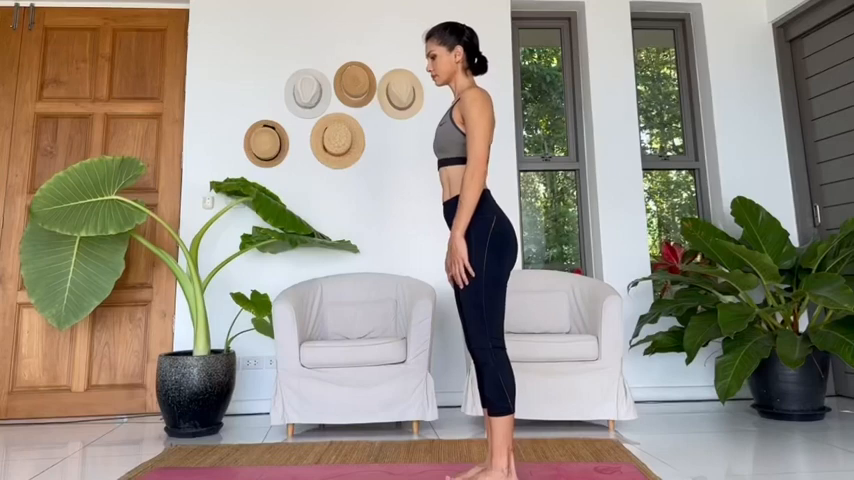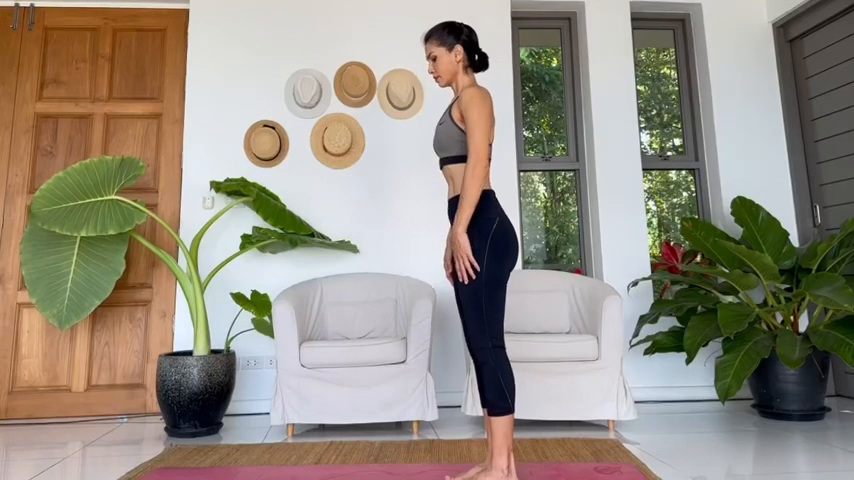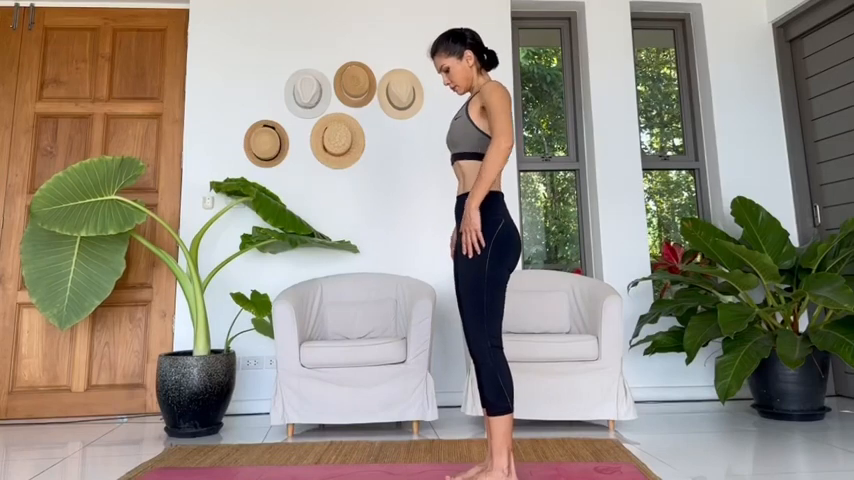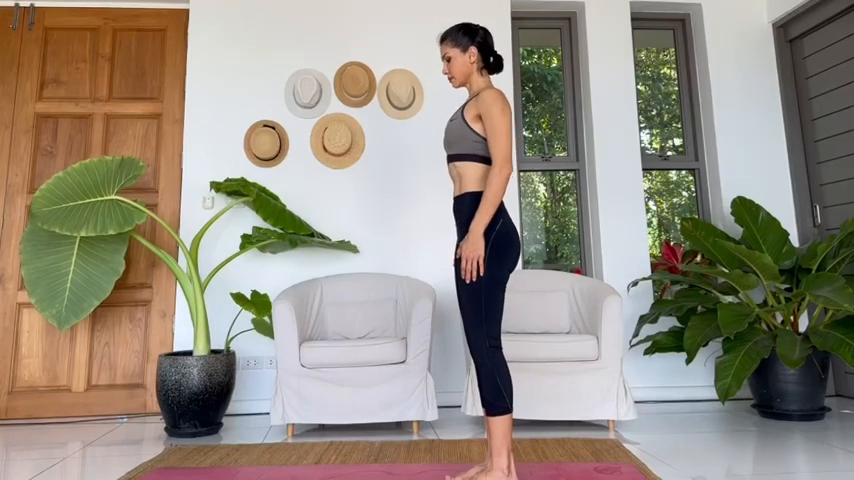
dt=0.7s
person 1, frame 1
left shoulder: (474, 98)
right shoulder: (458, 105)
left elbow: (476, 169)
left wrist: (458, 236)
left hip: (480, 230)
right hip: (469, 232)
left knee: (487, 344)
right knee: (480, 346)
person 1, frame 2
left shoulder: (473, 96)
right shoulder: (459, 103)
left elbow: (477, 165)
left wrist: (459, 231)
left hip: (482, 229)
right hip: (472, 230)
left knee: (486, 344)
right knee: (480, 345)
person 1, frame 3
left shoulder: (491, 92)
right shoulder: (473, 104)
left elbow: (504, 142)
left wrist: (473, 206)
left hip: (488, 226)
right hip: (476, 226)
left knee: (485, 344)
right knee: (481, 345)
person 1, frame 4
left shoulder: (490, 98)
right shoulder: (471, 106)
left elbow: (501, 167)
left wrist: (477, 232)
left hip: (486, 228)
right hip: (474, 227)
left knee: (485, 343)
right knee: (481, 345)
